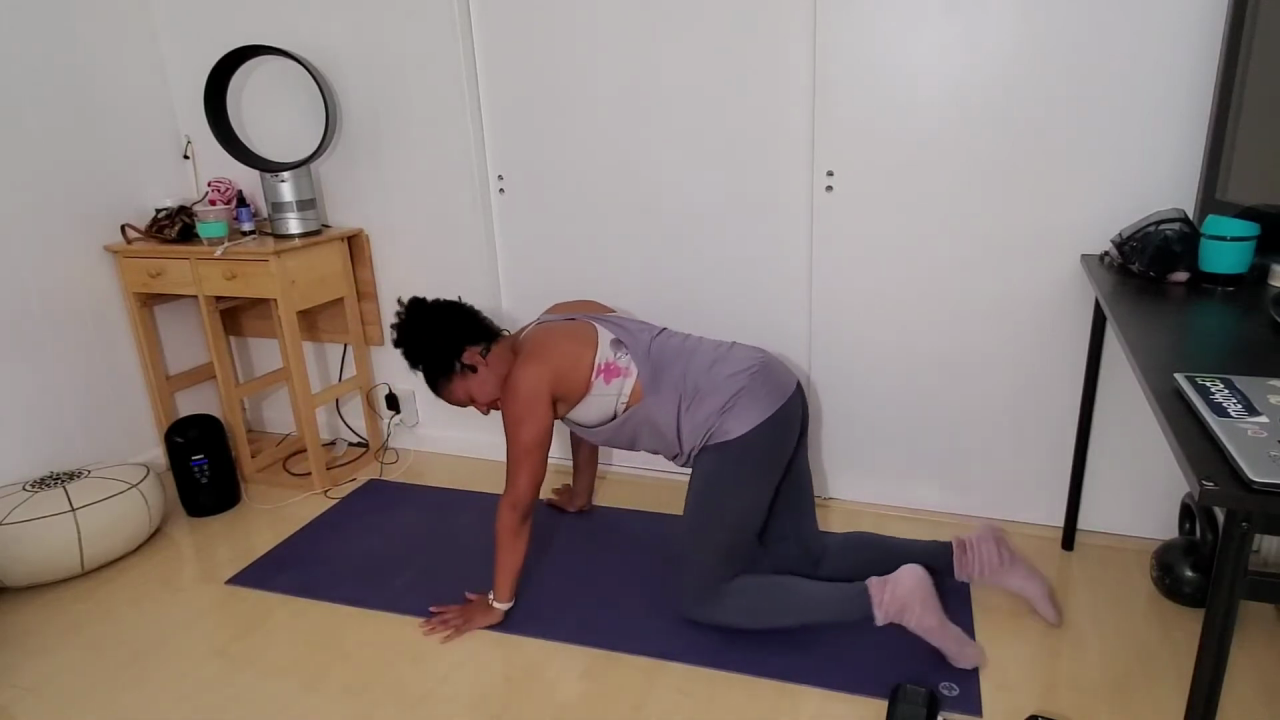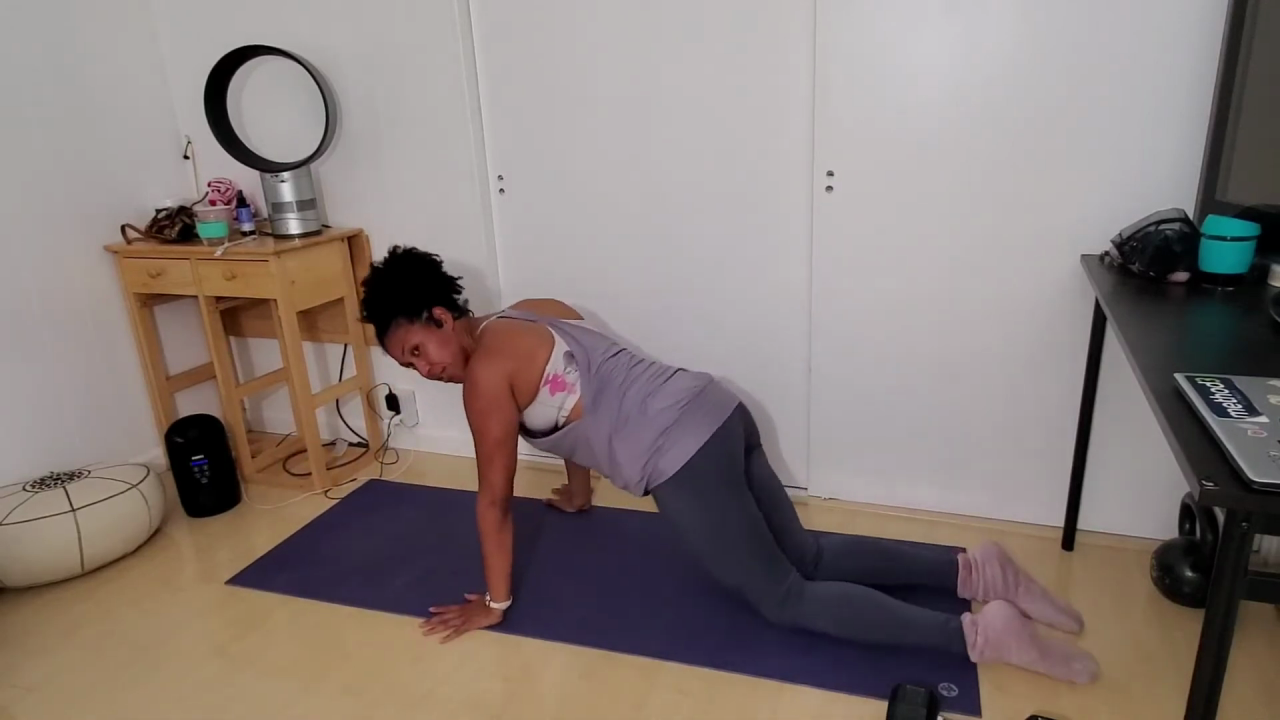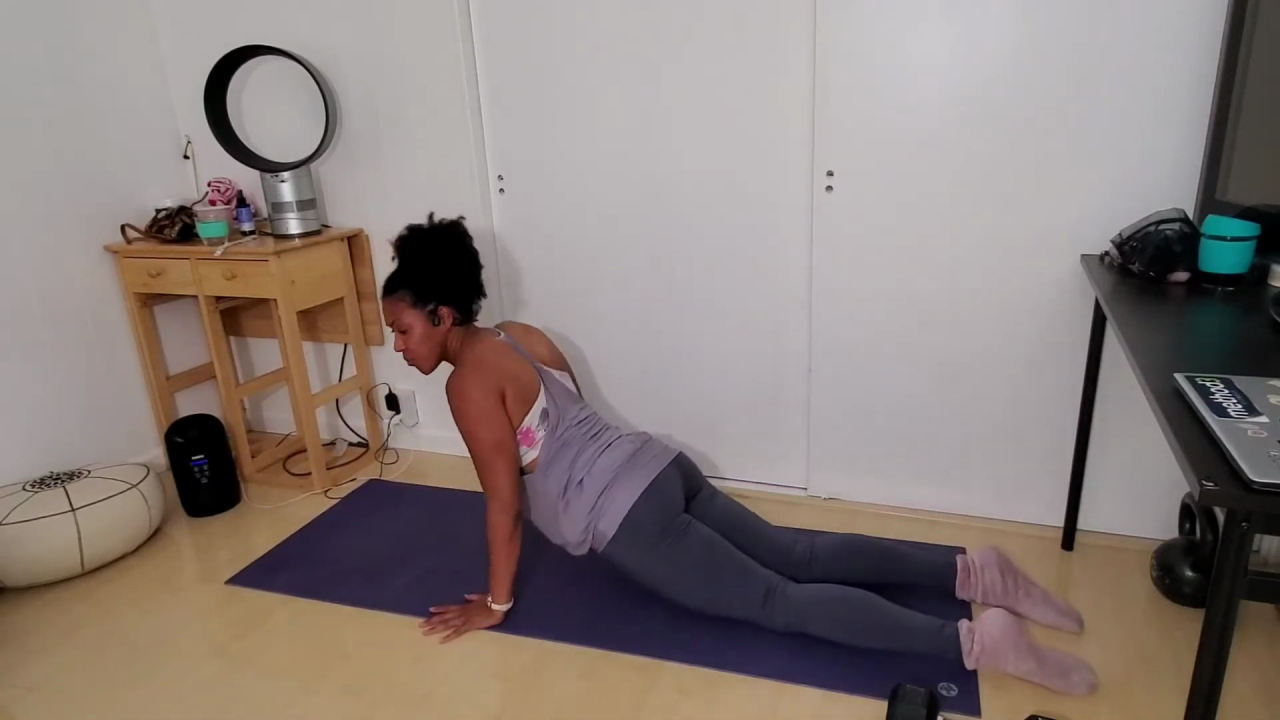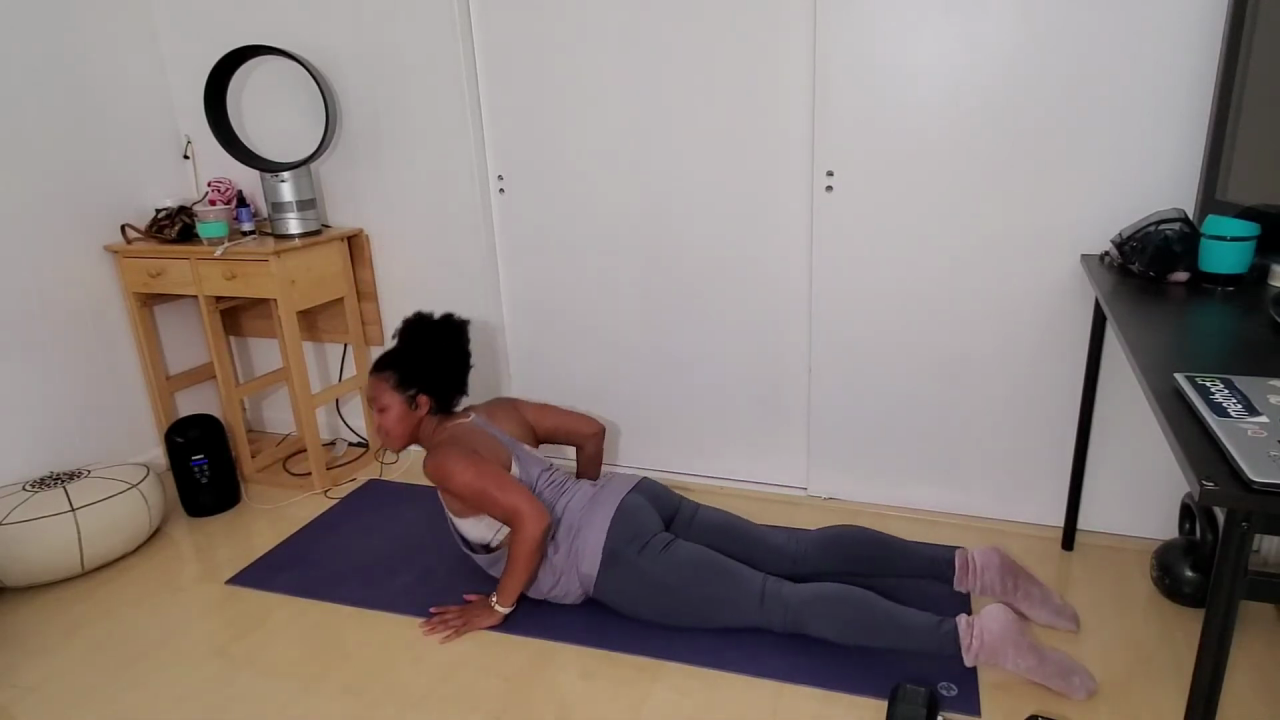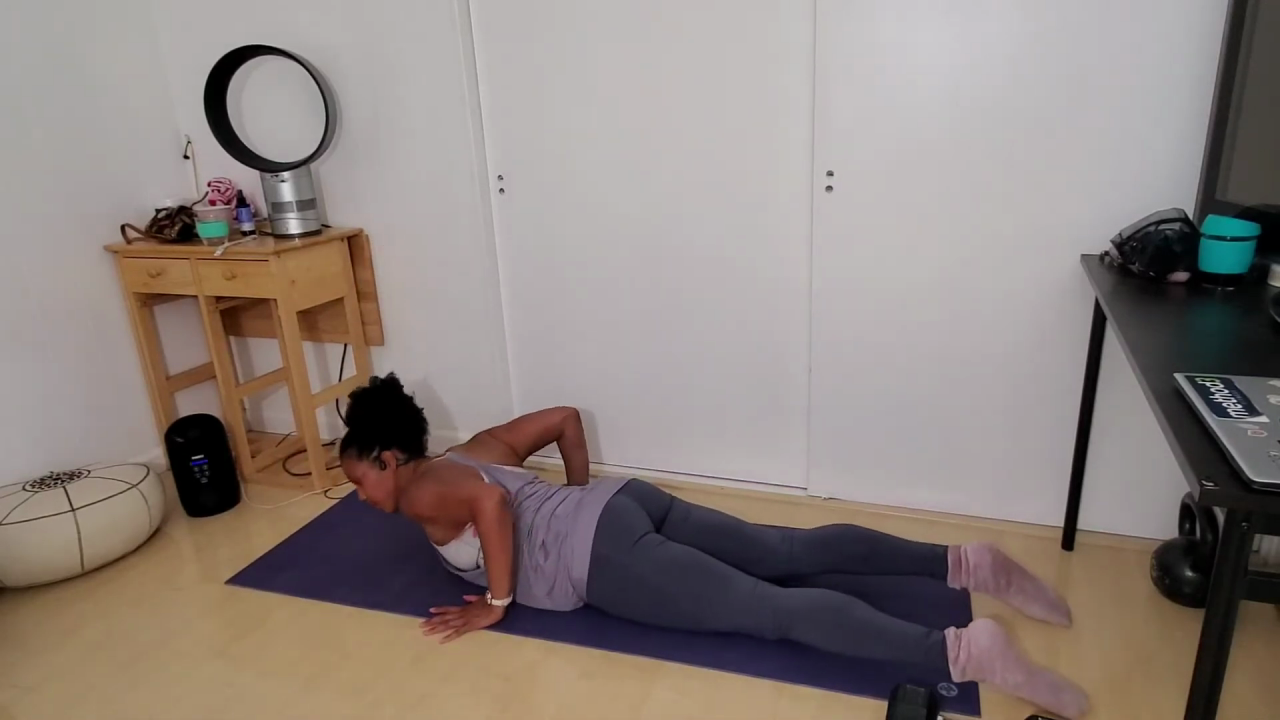
dt=0.5s
person 1, frame 1
left shoulder: (526, 376)
right shoulder: (556, 324)
left elbow: (518, 502)
left wrist: (496, 603)
right wrist: (580, 494)
left hip: (741, 418)
right hip: (768, 392)
left knee: (704, 601)
right knee: (799, 559)
left ankle: (889, 597)
right ankle: (970, 556)
person 1, frame 2
left shoulder: (485, 371)
right shoulder: (534, 313)
left elbow: (494, 500)
left wrist: (494, 603)
right wrist: (578, 493)
left hip: (685, 456)
right hip: (715, 414)
left knee: (788, 600)
right knee: (805, 557)
left ankle: (980, 635)
right ankle: (973, 570)
person 1, frame 3
left shoulder: (468, 382)
right shoulder: (518, 335)
left elbow: (505, 503)
left wrist: (493, 604)
left hip: (629, 518)
right hip: (657, 468)
left knee: (781, 602)
right knee: (803, 556)
left ankle: (975, 640)
right ankle: (972, 573)
person 1, frame 4
left shoulder: (444, 459)
right shoulder: (495, 411)
left elbow: (533, 522)
right elbow: (591, 430)
left wrist: (496, 606)
left hip: (616, 558)
right hip: (635, 502)
left knee: (781, 602)
right knee: (799, 551)
left ankle: (972, 635)
right ankle: (970, 566)
person 1, frame 5
left shoulder: (423, 493)
right shoulder: (475, 447)
left elbow: (487, 499)
right elbow: (565, 416)
left wrist: (496, 601)
left hip: (604, 558)
right hip: (624, 502)
left knee: (773, 609)
right knee: (792, 553)
left ankle: (960, 649)
right ankle: (962, 563)
